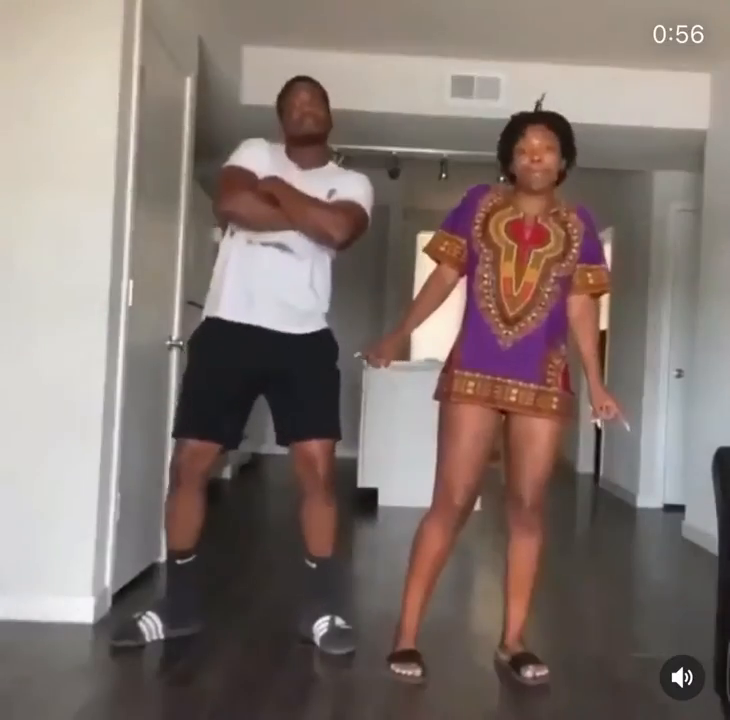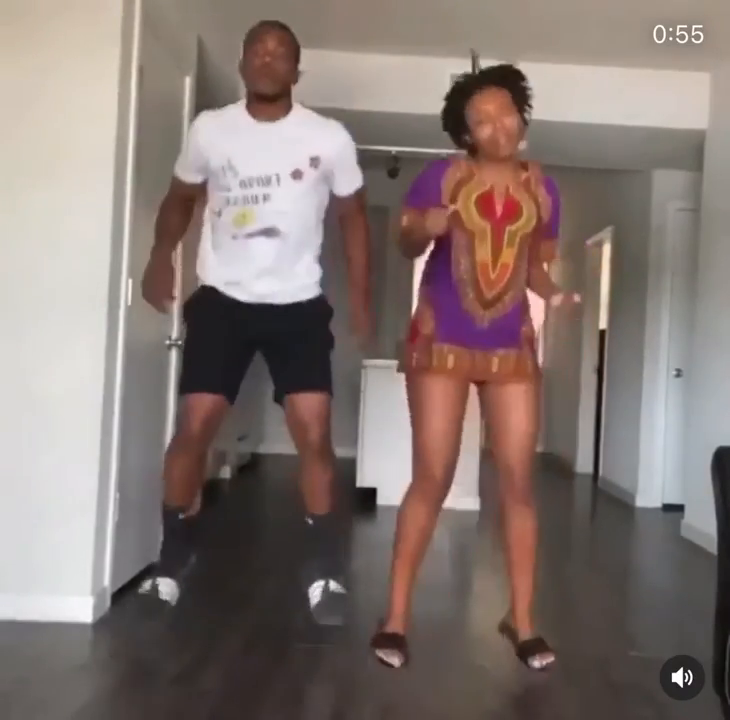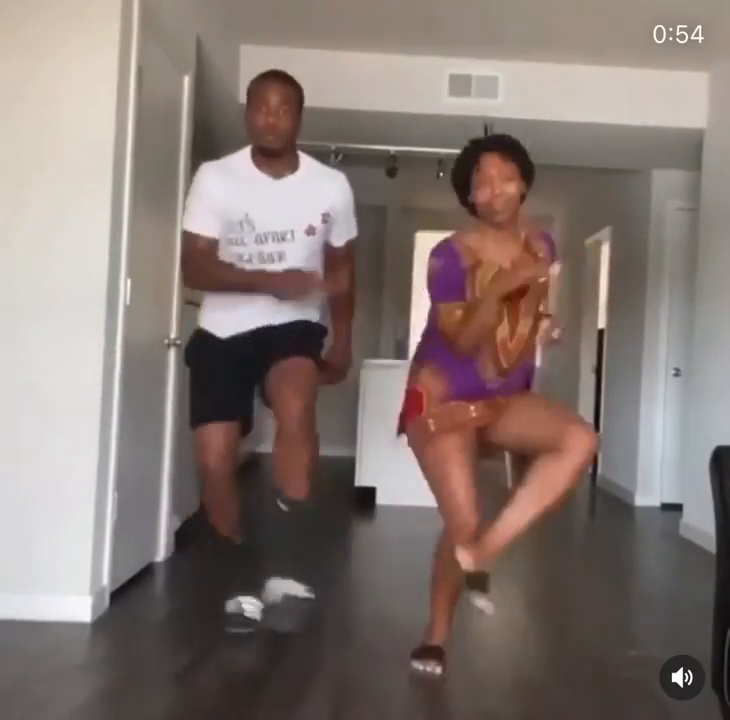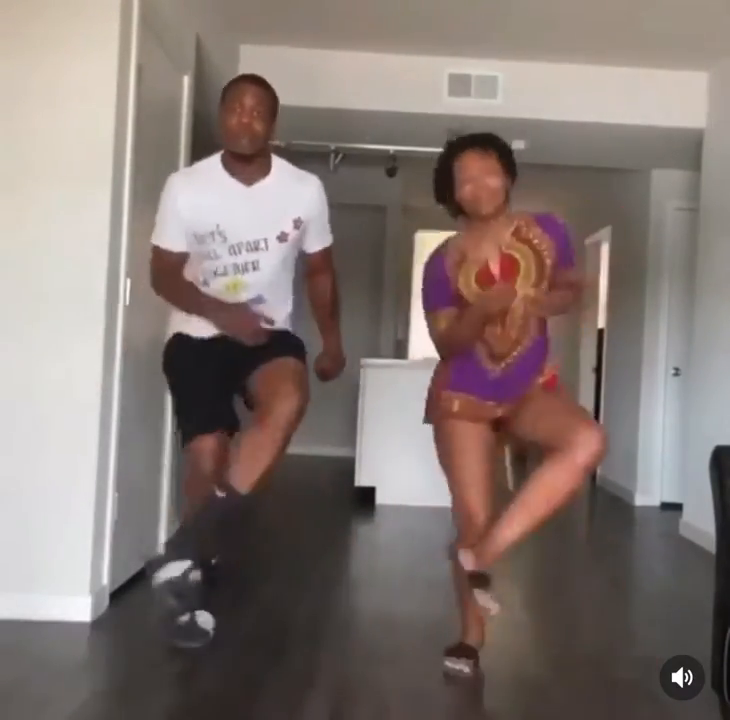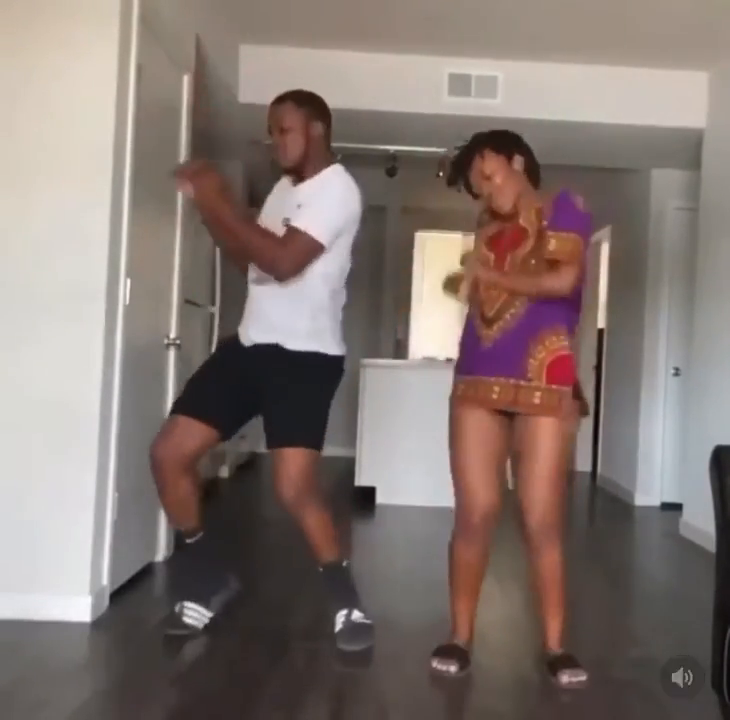
dt=1s
person 1, frame 1
left shoulder: (353, 184)
right shoulder: (254, 152)
left elbow: (339, 230)
right elbow: (229, 203)
left wrist: (278, 191)
right wrist: (305, 214)
left hip: (303, 339)
right hip: (228, 329)
left knee: (317, 467)
right knee: (190, 461)
left ankle: (320, 606)
right ankle: (179, 603)
person 1, frame 2
left shoulder: (329, 138)
right shoulder: (208, 129)
left elbow: (353, 216)
right elbow: (180, 198)
left wrist: (360, 295)
right wrist: (160, 260)
left hip: (296, 304)
right hip: (221, 300)
left knee: (312, 433)
right knee: (195, 426)
left ankle: (324, 570)
right ankle: (175, 555)
person 1, frame 3
left shoulder: (332, 187)
right shoulder: (214, 179)
left elbow: (340, 266)
right elbow: (196, 266)
left wrist: (342, 339)
right wrist: (275, 281)
left hip: (293, 327)
right hip: (223, 334)
left knee: (293, 402)
right knee: (214, 462)
left ankle: (285, 566)
right ankle: (243, 580)
person 1, frame 4
left shoulder: (305, 190)
right shoulder: (186, 186)
left elbow: (320, 270)
right elbow: (164, 274)
left wrist: (332, 340)
right wrist: (223, 313)
left hip: (270, 333)
right hip: (202, 337)
left knee: (287, 395)
right knee: (204, 465)
left ankle: (188, 543)
right ankle: (195, 596)
person 1, frame 5
left shoulder: (335, 187)
right shoulder: (284, 190)
left elbow: (284, 262)
right elbow: (252, 260)
left wrist: (219, 202)
right wrist: (208, 203)
left hip: (305, 356)
right hip: (249, 344)
left knee: (294, 488)
right knee: (169, 455)
left ankle: (346, 602)
right ankle: (207, 576)
person 2, frame 1
left shoulder: (578, 224)
right shoulder: (479, 204)
left elbow: (580, 308)
right elbow: (443, 278)
left wrist: (596, 383)
right wrist: (397, 338)
left hip: (542, 383)
right hip: (473, 374)
left knee: (527, 508)
right knee: (451, 502)
left ankle: (512, 640)
right ankle: (406, 634)
person 2, frame 2
left shoulder: (542, 191)
right shoulder: (442, 175)
right elbow: (408, 243)
left wrist: (552, 290)
right wrist: (425, 229)
left hip: (511, 349)
right hip: (442, 343)
left knee: (517, 479)
right knee: (432, 479)
left ankle: (521, 619)
right ankle: (396, 615)
person 2, frame 3
left shoulder: (541, 246)
right shoulder: (452, 256)
right elbow: (461, 337)
left wrist: (542, 322)
right wrist: (506, 288)
left hip: (507, 396)
right hip: (442, 399)
left knee: (580, 441)
right knee: (461, 523)
left ankle: (481, 552)
right ankle: (435, 636)
person 2, frame 4
left shoulder: (545, 232)
right shoulder: (446, 260)
left elbow: (571, 286)
right elbow: (442, 338)
left wrist: (559, 300)
right wrist: (483, 314)
left hip: (530, 389)
right hip: (462, 397)
left knee: (588, 441)
right knee: (472, 517)
left ankle: (481, 556)
right ankle: (469, 636)
person 2, frame 5
left shoulder: (565, 210)
right shoulder: (488, 230)
left elbow: (565, 280)
left wrist: (480, 286)
right wrist: (469, 285)
left hip: (540, 383)
right hip: (477, 380)
left knee: (541, 522)
right knee: (475, 515)
left ankle: (554, 644)
right ankle: (460, 636)
